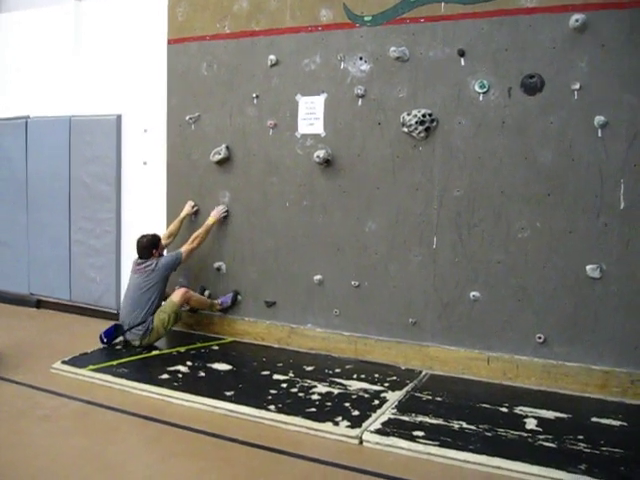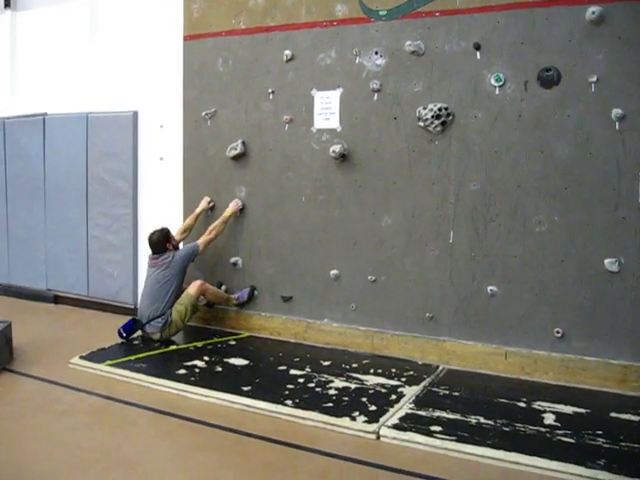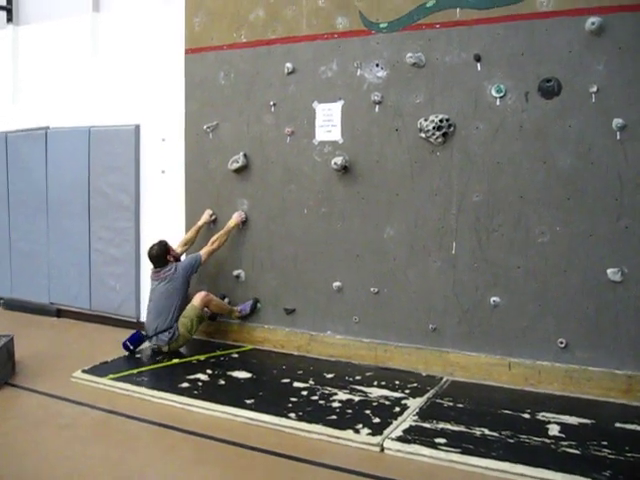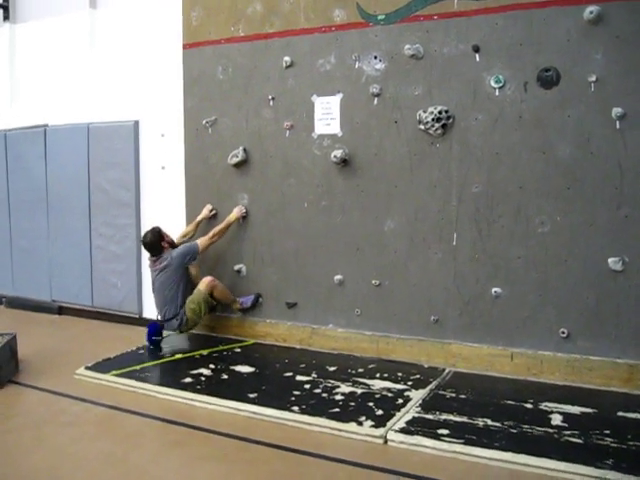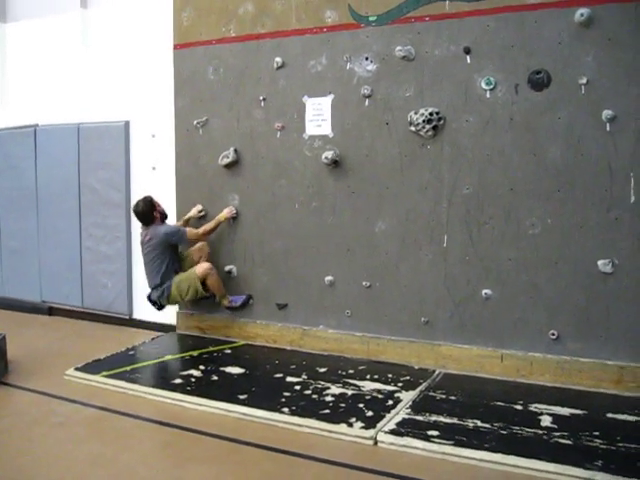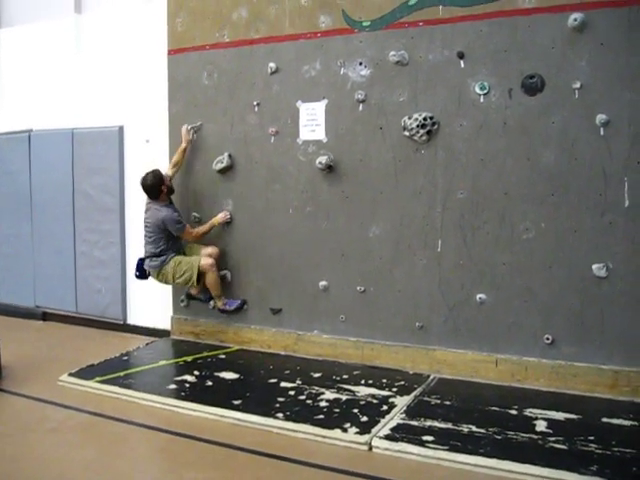
dt=0.3s
person 1, frame 1
left shoulder: (138, 263)
right shoulder: (159, 266)
left elbow: (168, 238)
right elbow: (192, 244)
left wrist: (184, 215)
right wrist: (212, 220)
left hip: (129, 331)
right hip: (141, 334)
right knee: (183, 292)
left ankle: (192, 302)
right ankle: (216, 306)
person 1, frame 2
left shoulder: (154, 258)
right shoulder: (177, 259)
left elbow: (182, 232)
right elbow: (209, 235)
left wrist: (199, 210)
right wrist: (229, 211)
left hip: (148, 325)
right hip: (160, 328)
right knee: (199, 285)
left ankle: (207, 298)
right ankle: (233, 300)
person 1, frame 3
left shoulder: (156, 271)
right shoulder: (179, 270)
left elbow: (184, 245)
right elbow: (212, 246)
left wrist: (201, 223)
right wrist: (232, 223)
left hip: (156, 337)
right hip: (168, 340)
right knee: (203, 296)
right ankle: (236, 313)
person 1, frame 4
left shoulder: (154, 259)
right shoulder: (175, 257)
left elbow: (183, 237)
right elbow: (211, 238)
left wrist: (201, 217)
right wrist: (232, 217)
left hip: (168, 319)
right hip: (179, 321)
left knee: (191, 268)
right knee: (209, 281)
left ankle: (209, 301)
right ankle: (237, 304)
person 1, frame 5
left shoulder: (148, 228)
right shoulder: (164, 232)
right elbow: (199, 234)
left wrist: (189, 216)
right wrist: (221, 217)
right hip: (167, 290)
left knee: (202, 247)
right knee: (206, 268)
left ankle: (199, 290)
right ankle: (226, 301)
person 1, frame 6
left shoulder: (155, 198)
right shoulder: (165, 215)
left elbow: (173, 167)
right elbow: (192, 236)
left wrist: (184, 144)
right wrist: (215, 221)
left hip: (172, 253)
right hip: (162, 265)
left knee: (212, 253)
right knee: (209, 263)
left ankle: (195, 290)
right ankle: (221, 303)
